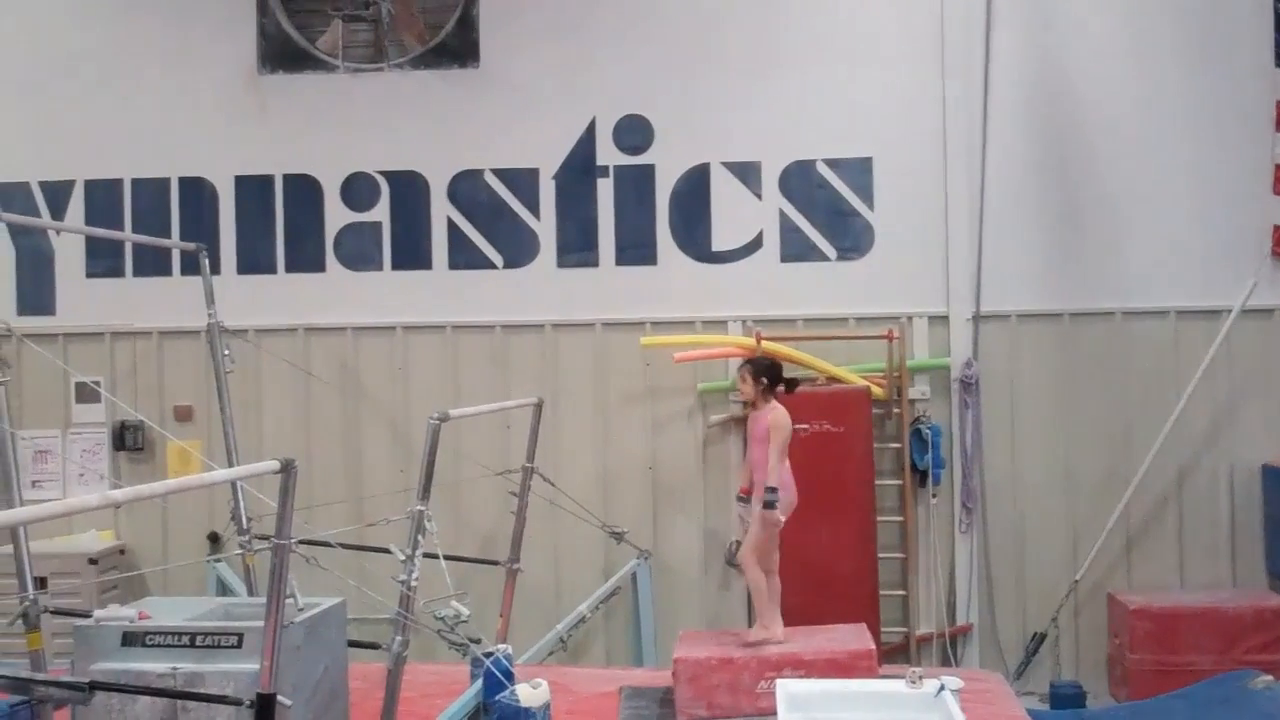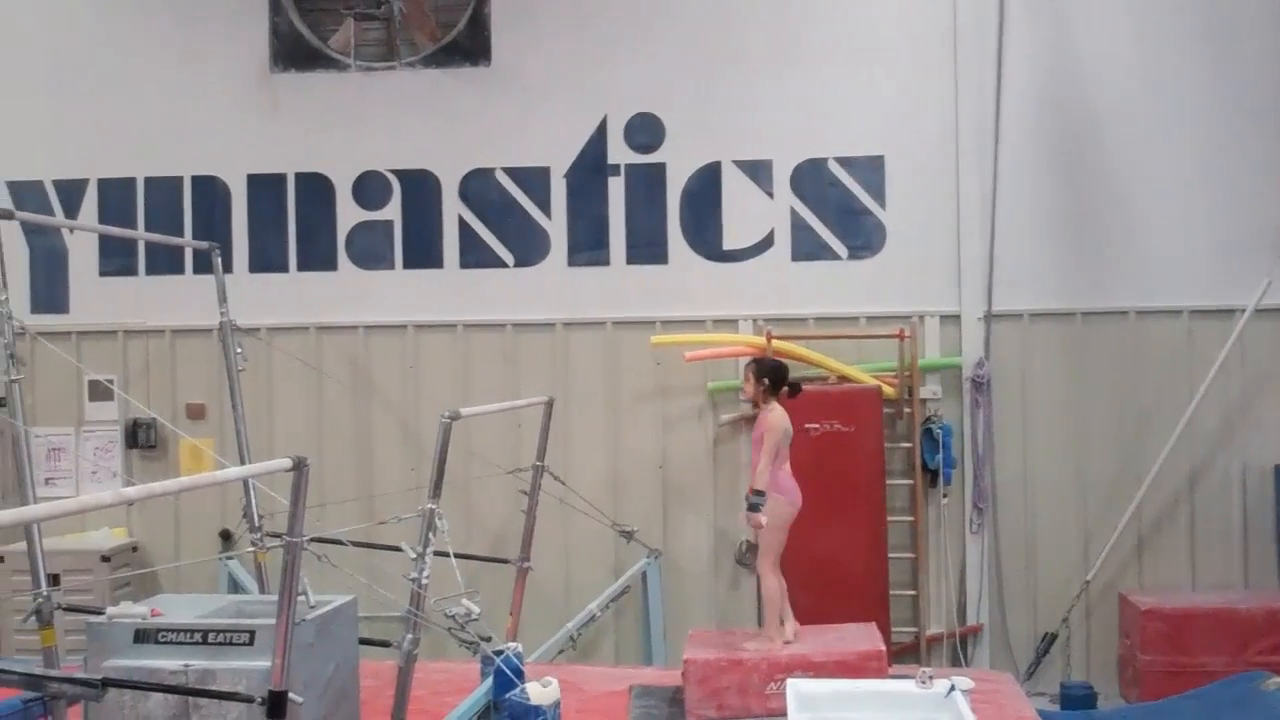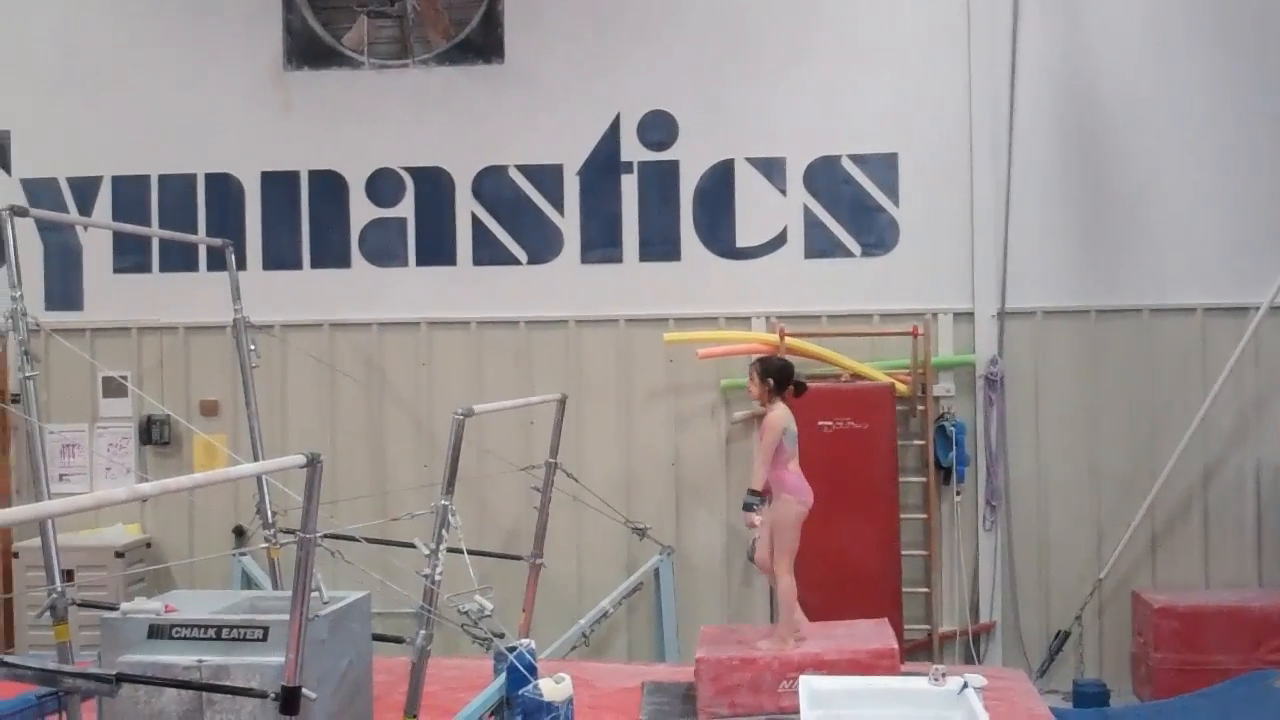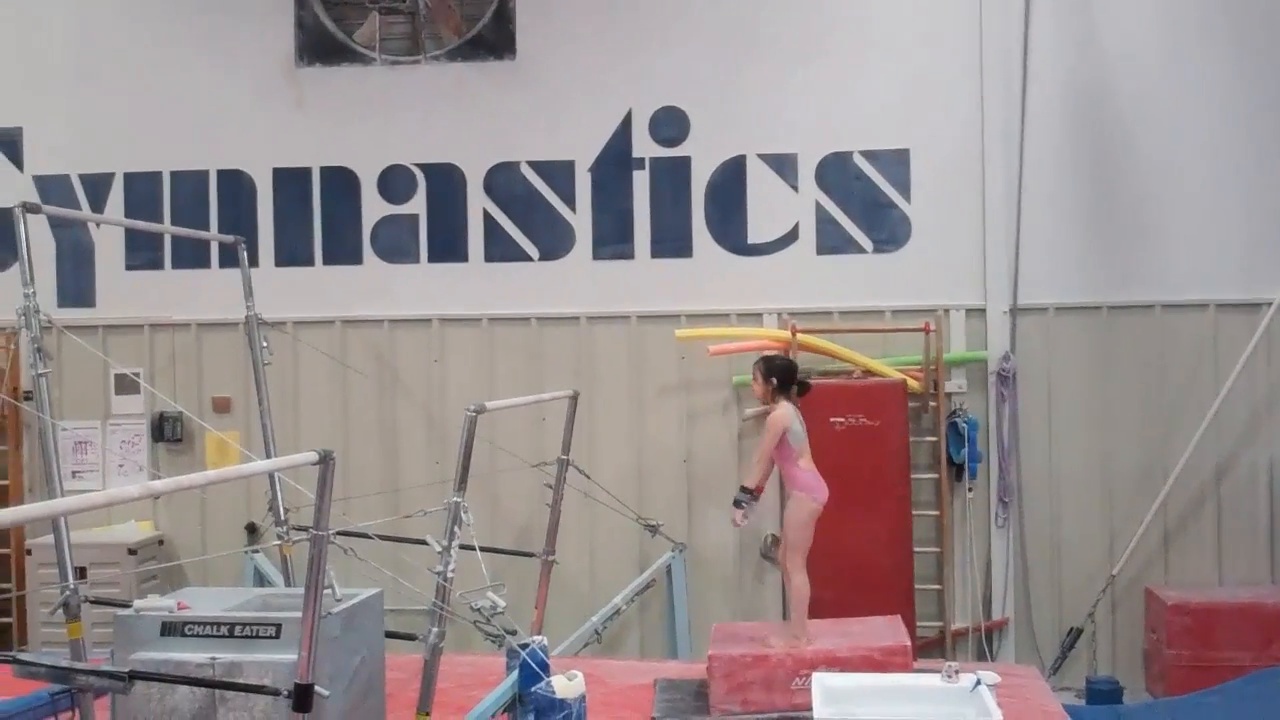
dt=0.2s
person 1, frame 1
left shoulder: (777, 415)
right shoulder: (754, 415)
left elbow: (774, 461)
left wrist: (770, 503)
right wrist: (744, 498)
left hip: (778, 493)
right hip: (762, 494)
left knee: (747, 556)
right knee: (768, 563)
left ankle: (766, 624)
right ankle: (775, 626)
person 1, frame 2
left shoulder: (774, 417)
right shoulder: (765, 415)
left elbow: (766, 464)
left wrist: (753, 504)
right wrist: (756, 503)
left hip: (780, 496)
right hip: (773, 496)
left knee: (766, 566)
right knee: (770, 566)
left ankle: (770, 635)
right ankle: (787, 624)
person 1, frame 3
left shoulder: (775, 417)
right shoulder: (777, 413)
left elbow: (763, 463)
right elbow: (769, 464)
left wrist: (751, 504)
right wrist: (761, 500)
left hip: (790, 495)
right hip: (785, 494)
left knee: (781, 567)
right knee: (763, 558)
left ankle: (783, 636)
right ankle: (796, 619)
person 1, frame 4
left shoulder: (778, 416)
right shoulder: (785, 411)
left elbow: (760, 462)
right elbow: (768, 462)
left wrist: (741, 501)
right wrist: (752, 498)
left hip: (804, 492)
right hip: (804, 490)
left knee: (794, 565)
right knee: (787, 561)
left ankle: (797, 634)
right ankle: (797, 628)
